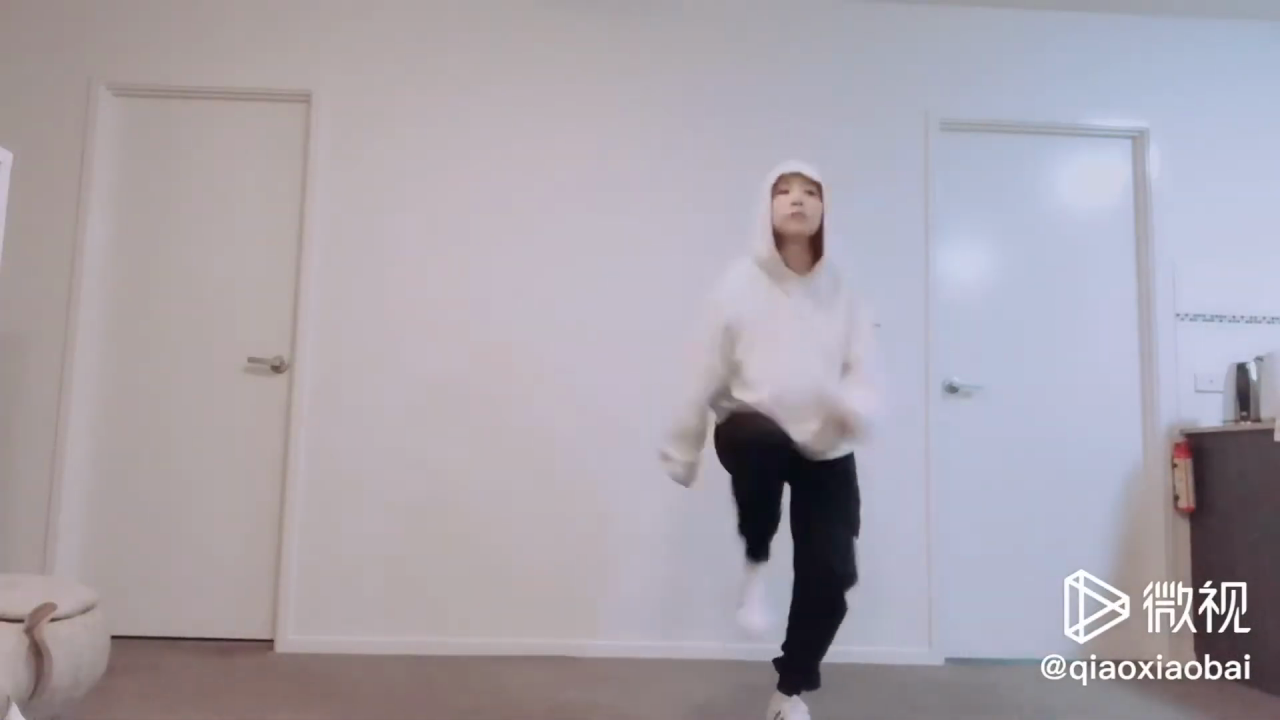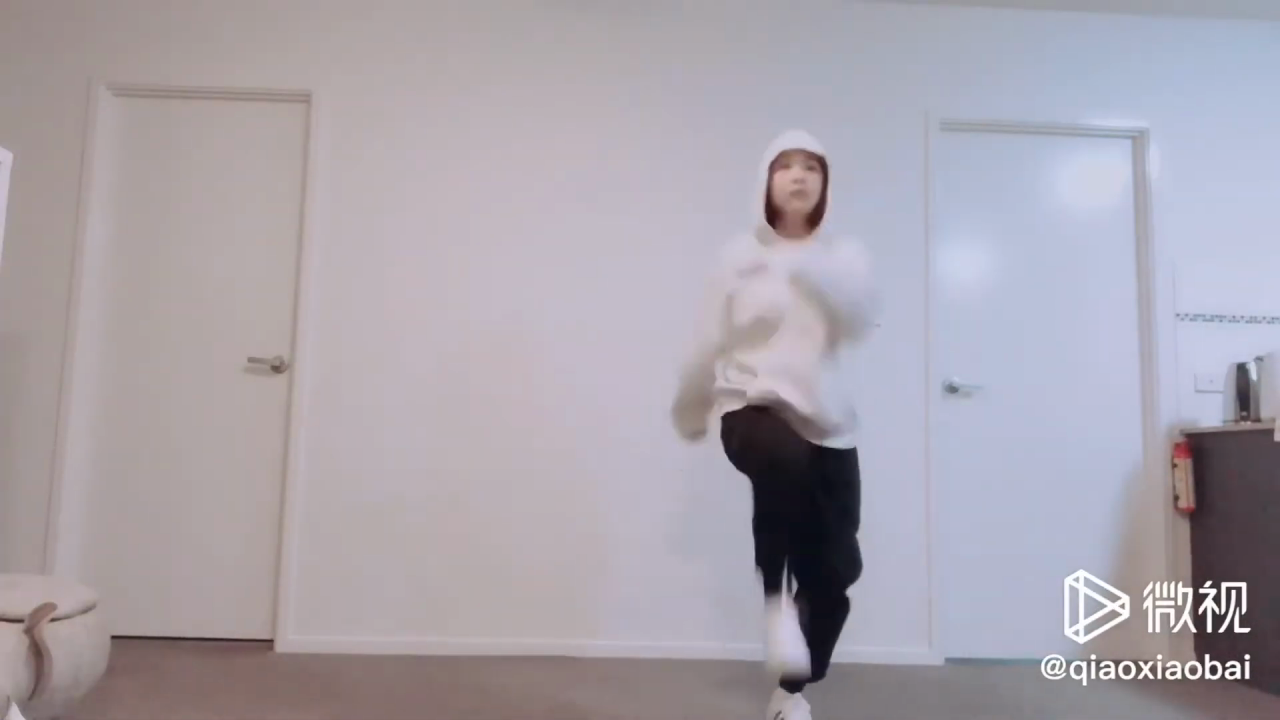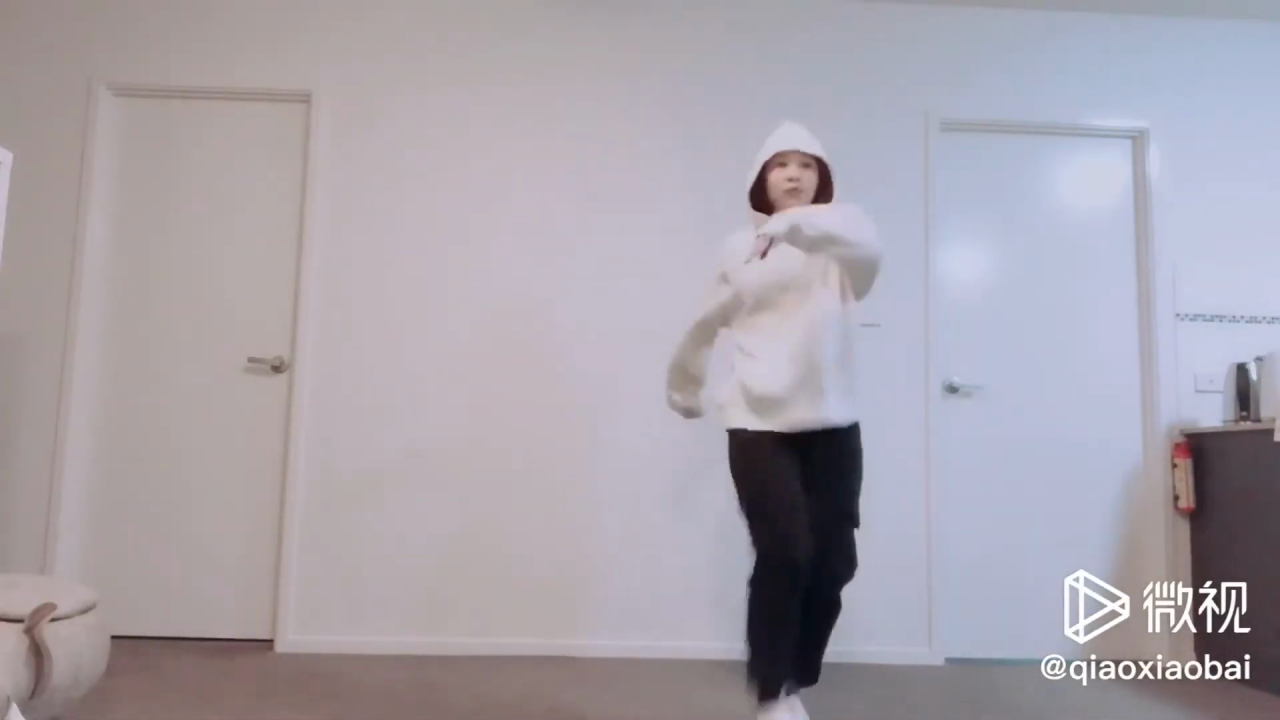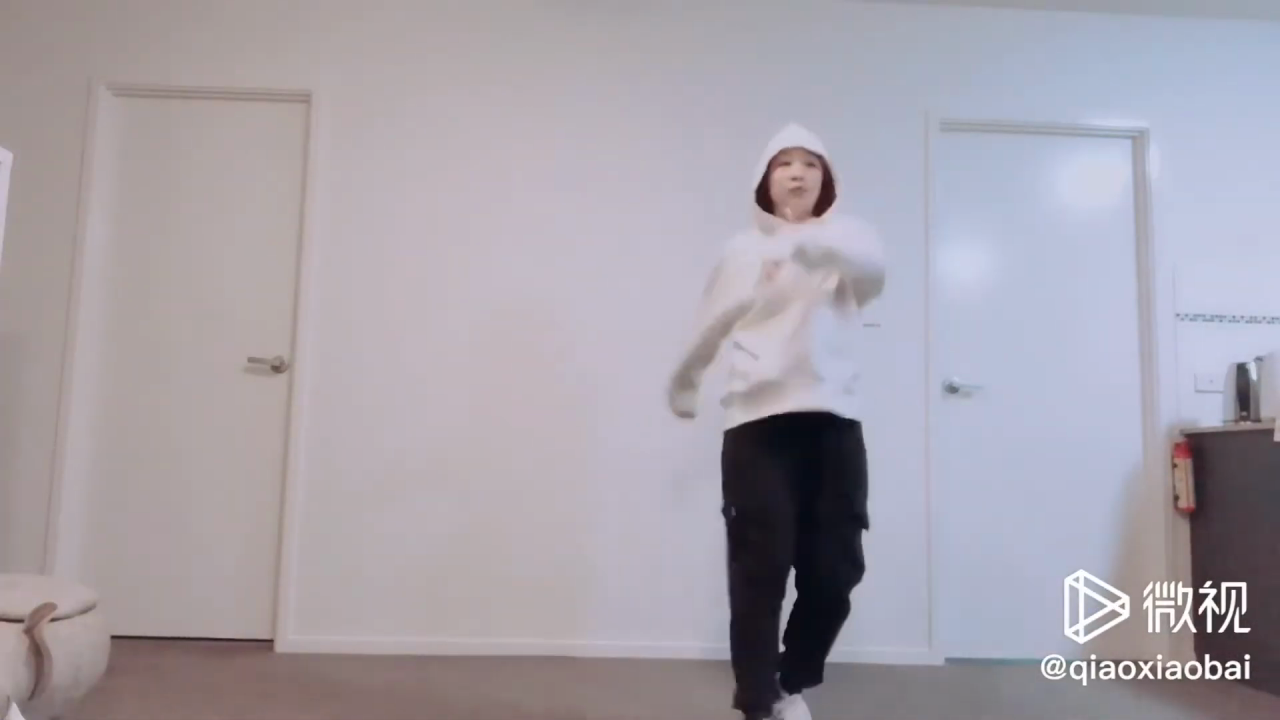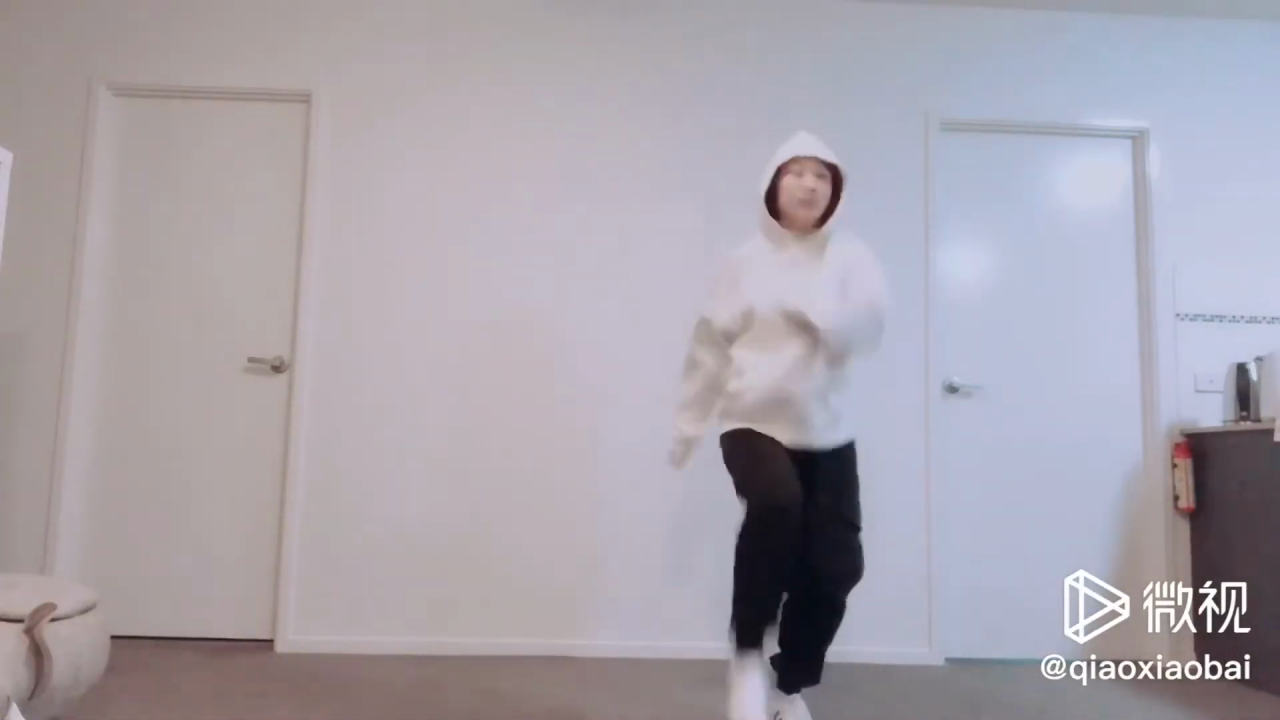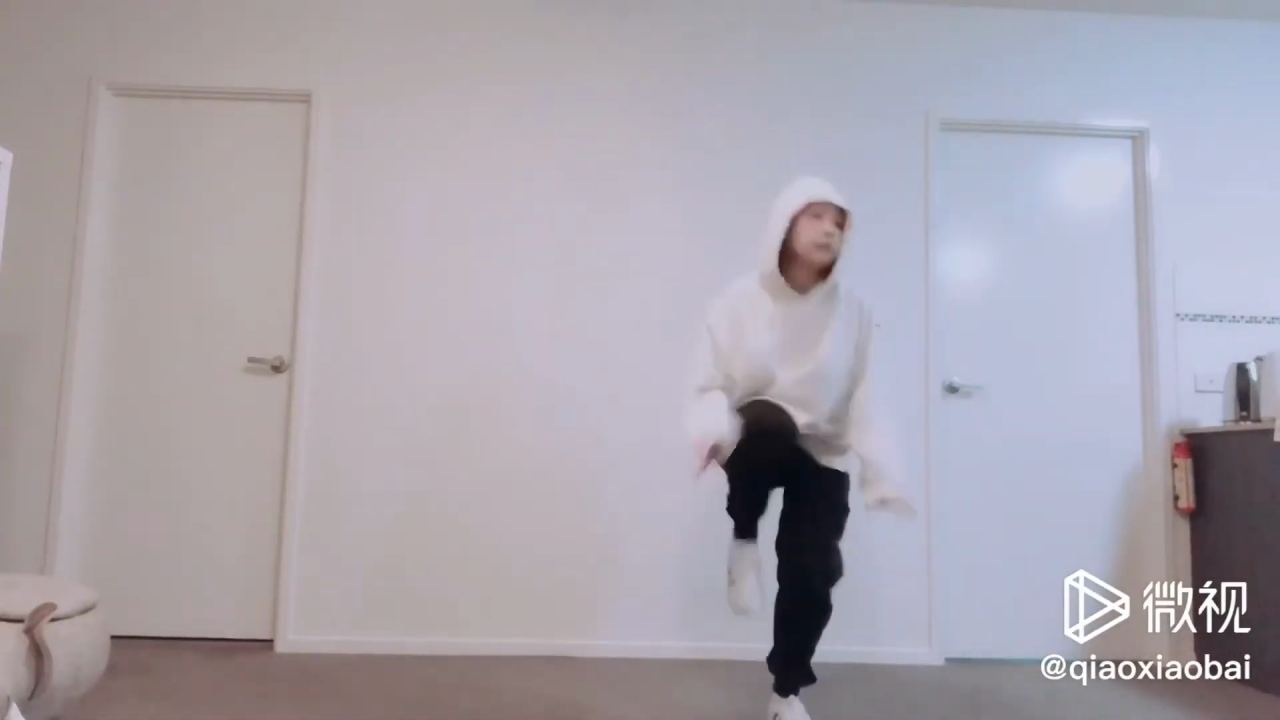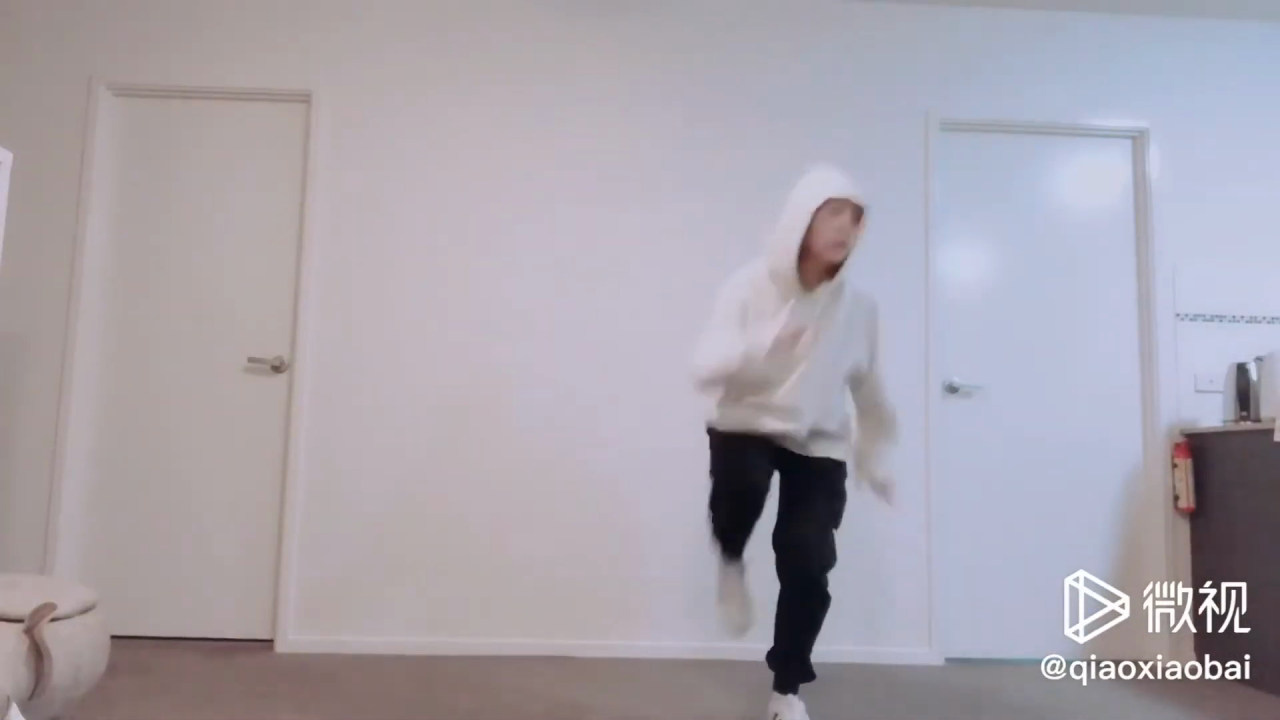
dt=0.1s
person 1, frame 1
left shoulder: (839, 293)
right shoulder: (738, 288)
left elbow: (861, 369)
right elbow: (705, 384)
left wrist: (856, 406)
right wrist: (680, 451)
left hip: (827, 451)
right hip: (750, 434)
left knee: (828, 581)
right knee: (758, 439)
right ankle: (754, 560)
person 1, frame 2
left shoulder: (842, 256)
right shoulder: (739, 257)
left elbow: (860, 311)
right elbow: (711, 346)
left wrist: (802, 266)
right wrist: (690, 411)
left hip: (828, 433)
right hip: (755, 416)
left knee: (833, 573)
right knee: (786, 464)
right ankle: (777, 597)
person 1, frame 3
left shoulder: (839, 233)
right shoulder: (739, 248)
left elbow: (865, 243)
right elbow: (707, 322)
left wrist: (795, 224)
right wrist: (682, 385)
left hip: (831, 426)
right hip: (759, 425)
left knee: (828, 572)
right knee: (785, 551)
person 1, frame 4
left shoulder: (843, 237)
right shoulder: (740, 253)
left elbow: (871, 264)
right elbow: (710, 330)
left wrist: (803, 242)
right wrist: (681, 389)
left hip: (832, 424)
right hip: (757, 422)
left knee: (832, 571)
right knee: (761, 562)
person 1, frame 5
left shoulder: (849, 258)
right shoulder: (744, 261)
left elbow: (866, 321)
right elbow: (709, 348)
left wrist: (815, 310)
right wrist: (688, 424)
left hip: (825, 438)
right hip: (753, 426)
left knee: (832, 572)
right knee: (775, 502)
right ankle: (748, 661)
person 1, frame 6
left shoulder: (852, 311)
right shoulder: (741, 300)
left elbow: (860, 405)
right elbow: (708, 384)
left wrist: (881, 476)
right wrist: (709, 429)
left hip: (821, 457)
right hip: (756, 434)
left knee: (810, 578)
right knee: (768, 421)
right ankle: (745, 540)
person 1, frame 7
left shoulder: (858, 307)
right shoulder: (748, 287)
left elbow: (867, 392)
right elbow: (708, 367)
left wrist: (874, 462)
right wrist: (749, 350)
left hip: (819, 446)
right hip: (748, 434)
left knee: (807, 567)
right knee: (739, 479)
right ankle: (731, 561)
